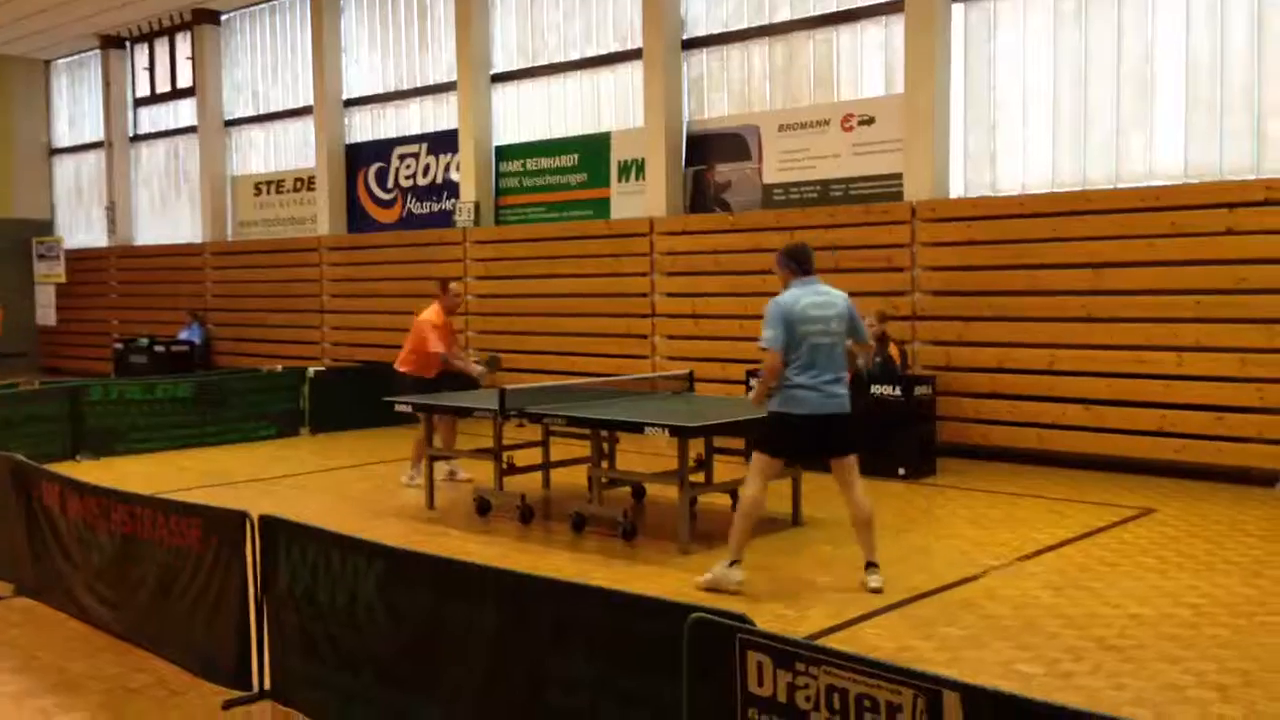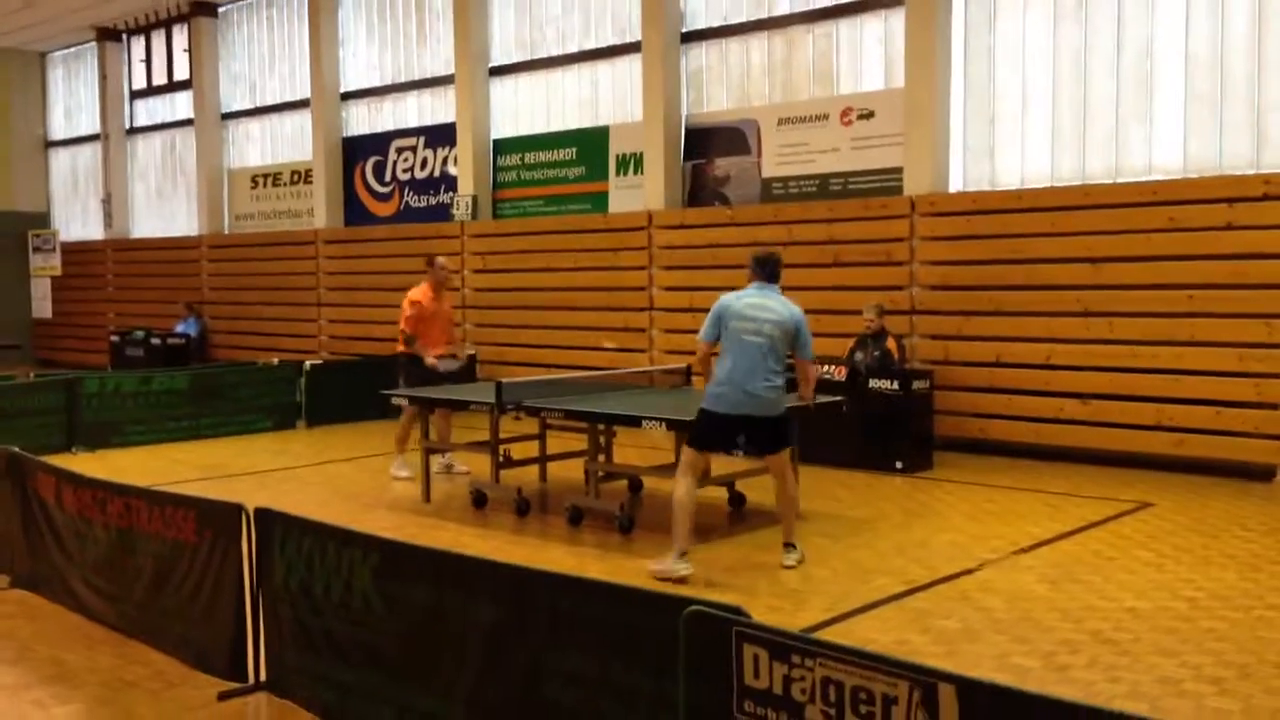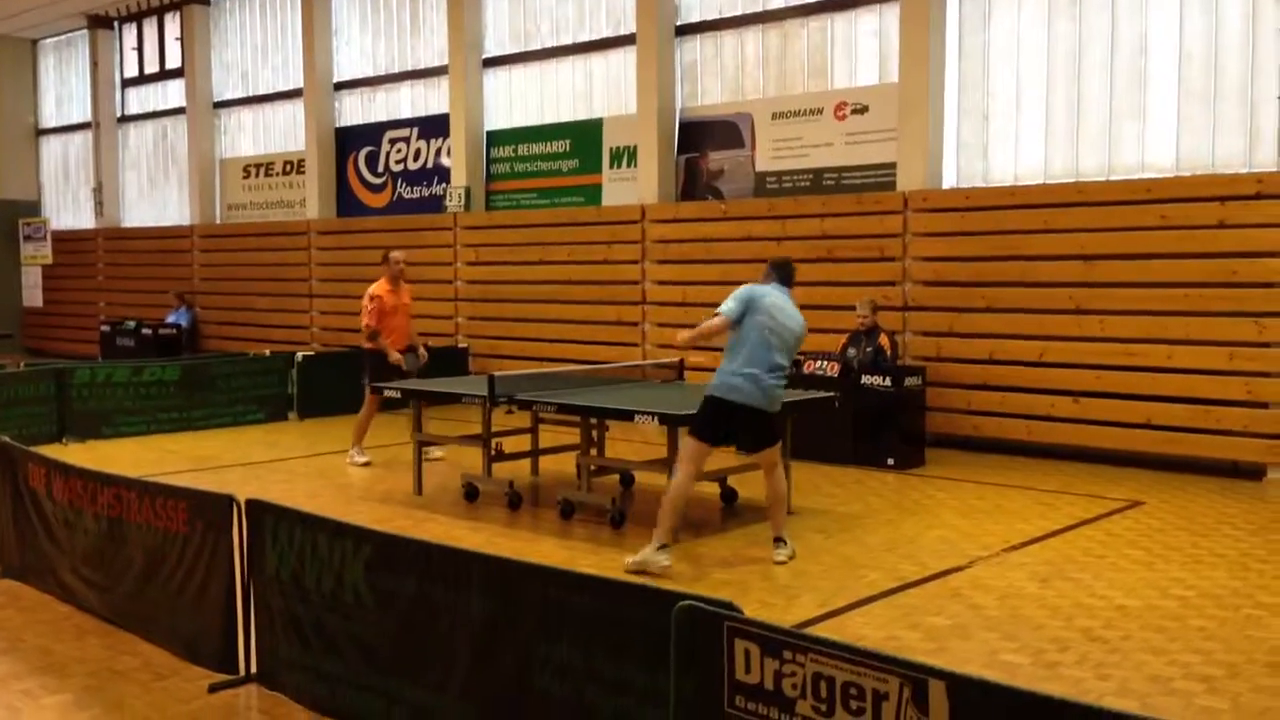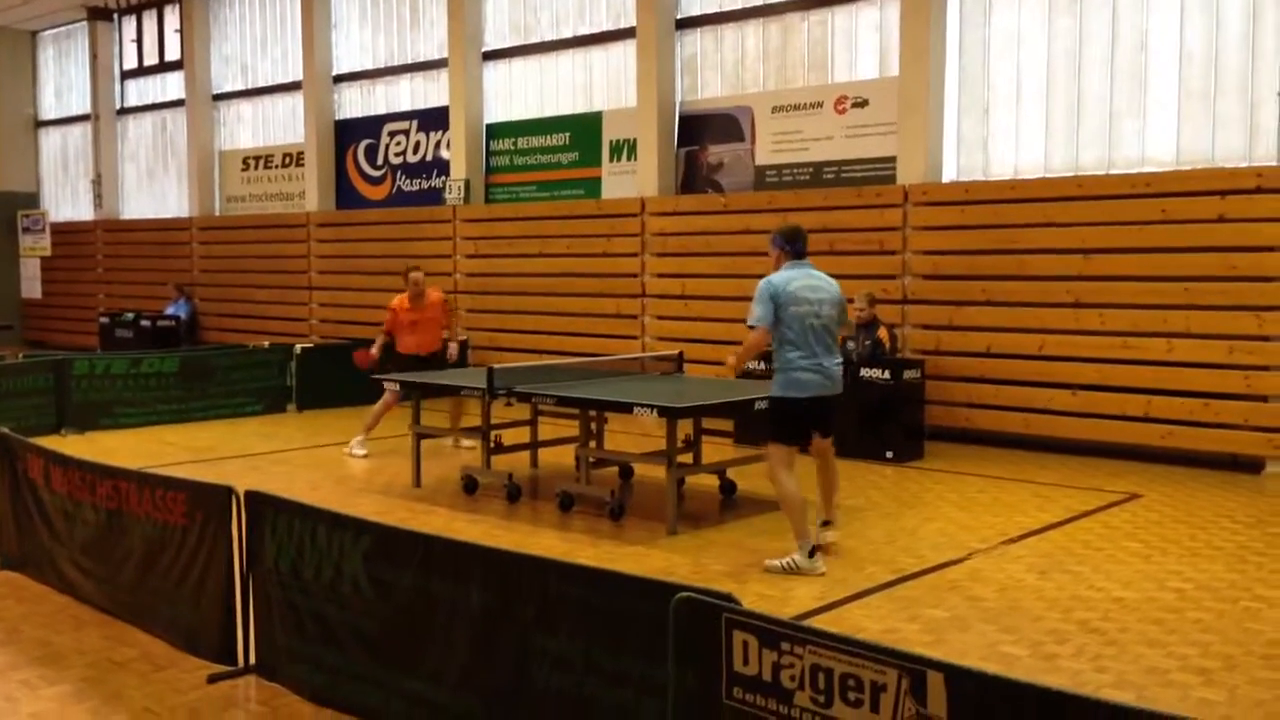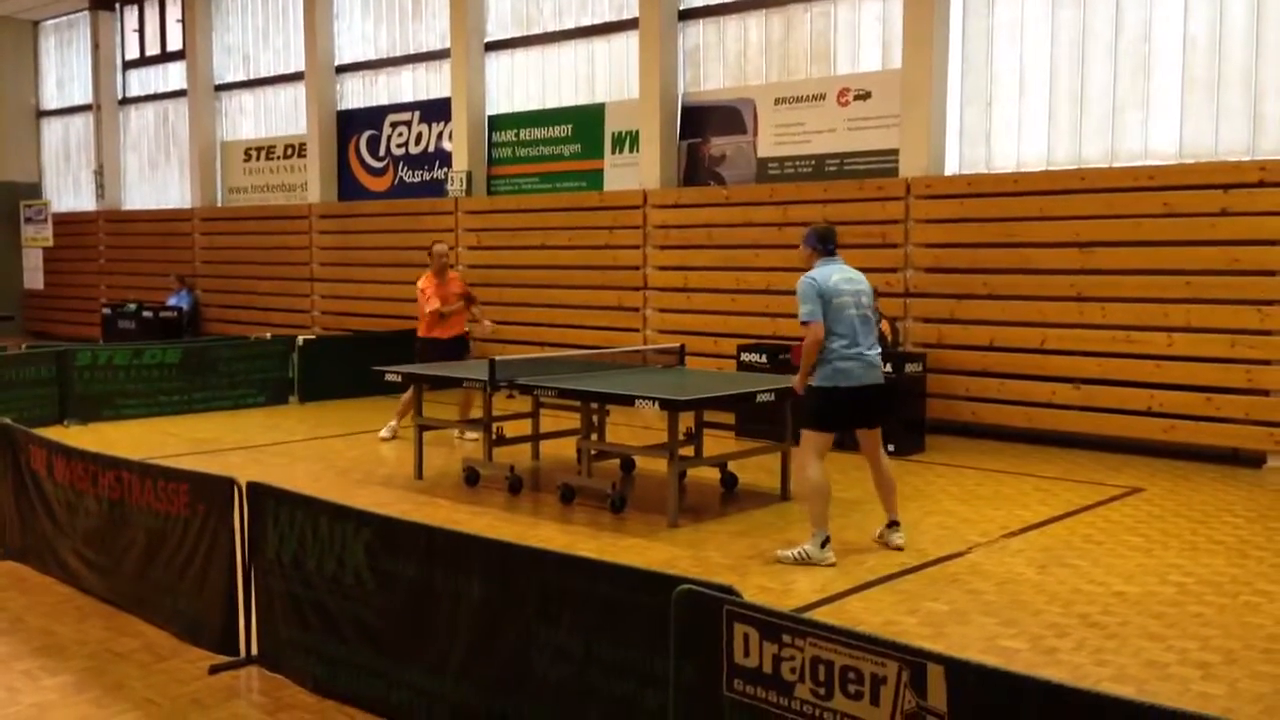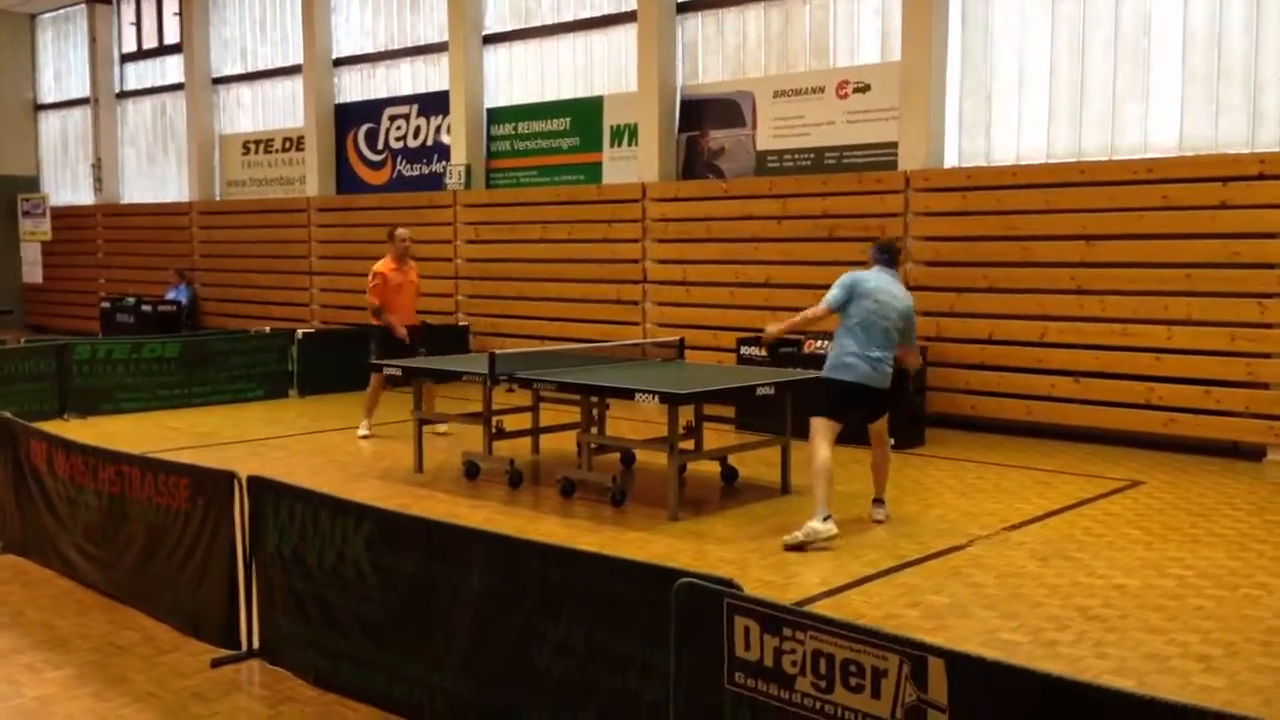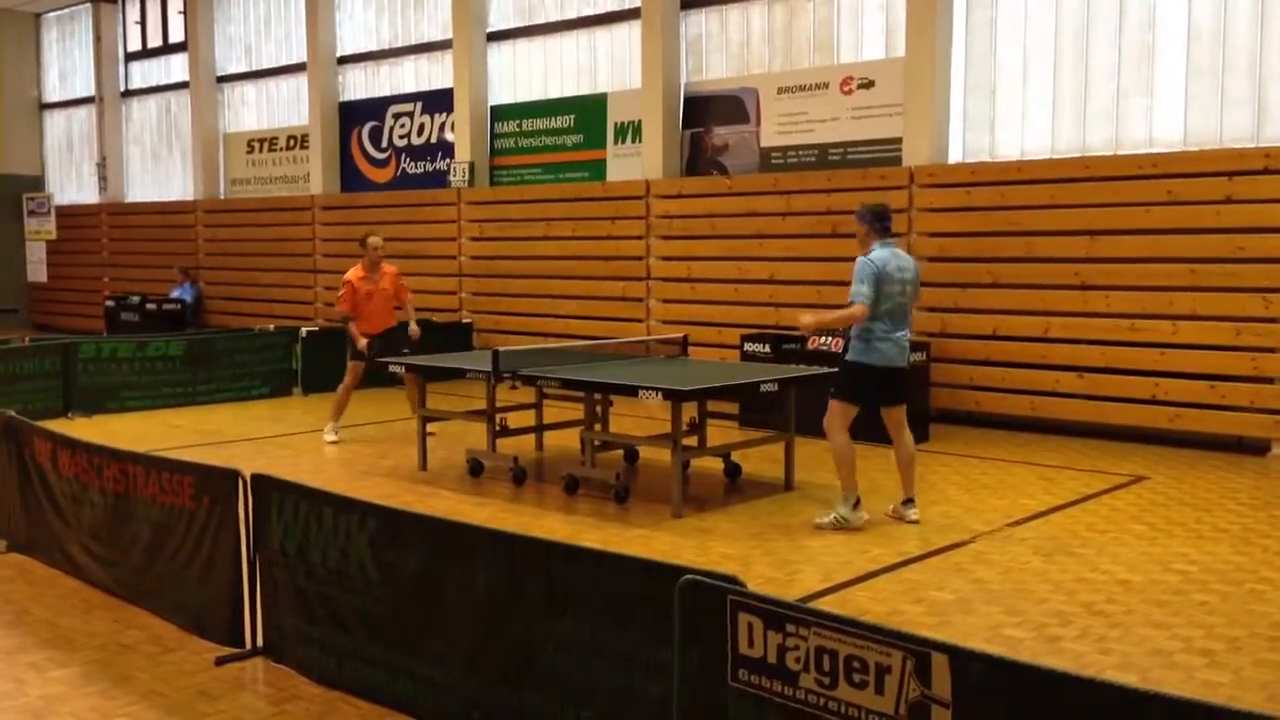
dt=0.5s
person 1, frame 1
left shoulder: (781, 305)
right shoulder: (842, 300)
left elbow: (773, 365)
right elbow: (866, 347)
left wrist: (760, 393)
left hip: (792, 407)
right hip: (835, 407)
left knee: (755, 482)
right knee: (852, 484)
left ankle: (731, 567)
right ankle: (872, 569)
person 1, frame 2
left shoulder: (727, 302)
right shoulder: (794, 314)
left elbow: (701, 357)
right elbow: (808, 377)
right wrist: (806, 392)
left hip: (721, 402)
right hip: (768, 407)
left knee: (687, 473)
right knee: (783, 474)
left ankle: (679, 557)
right ankle: (790, 548)
person 1, frame 3
left shoulder: (752, 292)
right shoulder: (799, 322)
left elbow: (717, 325)
left wrist: (688, 337)
left hip: (727, 391)
right hip: (766, 401)
left knee: (686, 467)
right knee: (773, 467)
left ankle: (658, 548)
right ankle: (781, 543)
person 1, frame 4
left shoulder: (772, 285)
right shoulder: (832, 286)
left elbow: (758, 340)
right elbow: (841, 331)
left wrist: (736, 362)
left hip: (792, 388)
right hip: (829, 384)
left knee: (780, 468)
right knee: (824, 454)
left ankle: (807, 553)
right ankle: (826, 524)
person 1, frame 5
left shoulder: (812, 281)
right shoulder: (860, 279)
left elbow: (815, 336)
left wrist: (802, 375)
left hip: (834, 380)
right hip: (871, 378)
left knee: (809, 457)
right knee: (875, 453)
left ankle: (820, 543)
right ankle: (893, 528)
person 1, frame 6
left shoulder: (855, 279)
right shoulder: (905, 300)
left elbow: (819, 313)
right elbow: (909, 354)
left wrist: (780, 328)
right wrist: (914, 364)
left hip: (841, 374)
right hip: (878, 379)
left knee: (820, 443)
right knee: (880, 438)
left ankle: (821, 520)
right ankle: (879, 504)
person 1, frame 7
left shoulder: (869, 262)
right shoulder: (908, 262)
left elbow: (860, 313)
left wrist: (817, 322)
left hip: (866, 357)
right hip: (897, 358)
left knee: (834, 425)
right knee: (899, 430)
left ankle: (850, 507)
right ankle: (908, 504)
person 2, frame 1
left shoulder: (446, 317)
right shoulder: (430, 320)
left elbow: (452, 346)
right elbow: (440, 357)
left wrist: (468, 365)
right wrist: (469, 368)
left hip: (431, 373)
right hip: (411, 374)
left knee: (448, 416)
right knee: (431, 421)
left ankle: (448, 466)
right ankle: (414, 472)
person 2, frame 2
left shoulder: (445, 297)
right shoulder: (416, 298)
right elbow: (405, 335)
left wrist: (457, 350)
right wrist: (425, 356)
left hip: (438, 361)
right hip: (413, 360)
left knee: (444, 409)
right knee: (412, 412)
left ankle: (444, 459)
right ankle: (399, 461)
person 2, frame 3
left shoulder: (405, 290)
right shoulder: (376, 293)
right elbow: (370, 330)
left wrist: (418, 346)
right wrist: (390, 352)
left hip: (402, 352)
right hip: (379, 355)
right knee: (372, 404)
right ankle: (355, 450)
person 2, frame 4
left shoulder: (439, 299)
right shoulder: (397, 306)
left elbow: (450, 322)
right elbow: (387, 331)
left wrist: (453, 343)
right wrist: (377, 347)
left hip: (435, 355)
right hip: (406, 358)
left knee: (457, 393)
right knee: (389, 399)
left ankle: (456, 437)
right ankle: (358, 441)
person 2, frame 5
left shoulder: (456, 277)
right shoulder: (424, 285)
left elbow: (469, 303)
right elbow: (439, 314)
left wrist: (482, 319)
right wrist: (459, 307)
left hip: (457, 338)
right hip: (431, 341)
left ankle: (462, 428)
right ankle: (394, 424)
person 2, frame 6
left shoulder: (412, 267)
right shoulder: (380, 270)
right elbow: (375, 308)
left wrist: (411, 325)
right wrist: (395, 327)
left hip: (410, 329)
right hip: (386, 331)
right knee: (378, 380)
right ankle: (366, 422)
person 2, frame 7
left shoulder: (392, 273)
right shoulder: (351, 278)
left elbow: (405, 299)
right elbow: (345, 315)
left wrist: (412, 322)
right wrist: (358, 339)
left hip: (388, 331)
right hip: (361, 335)
left knee: (411, 374)
right knee: (350, 380)
right ankle: (332, 426)
